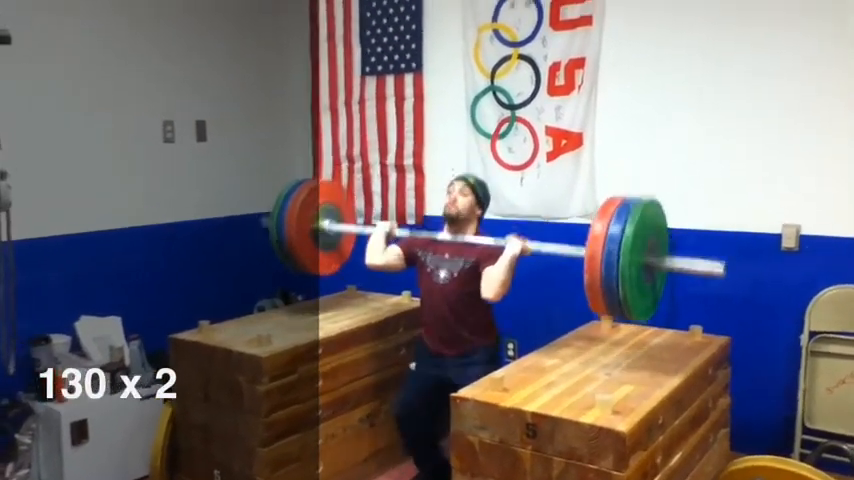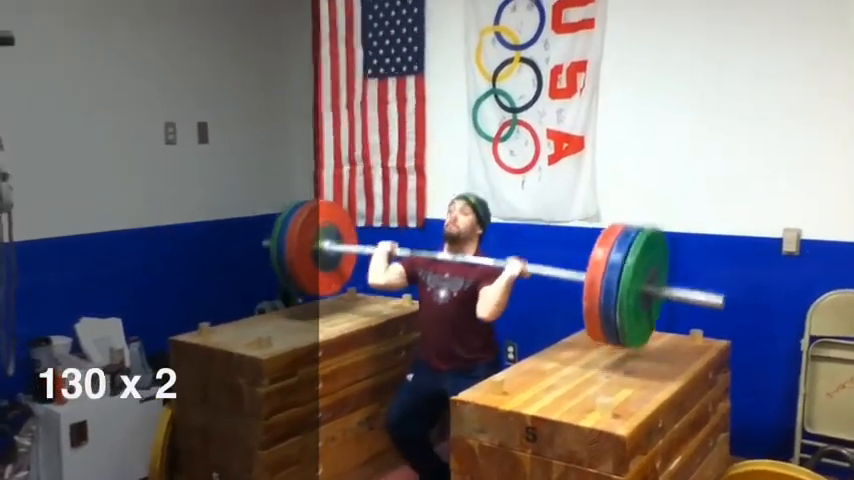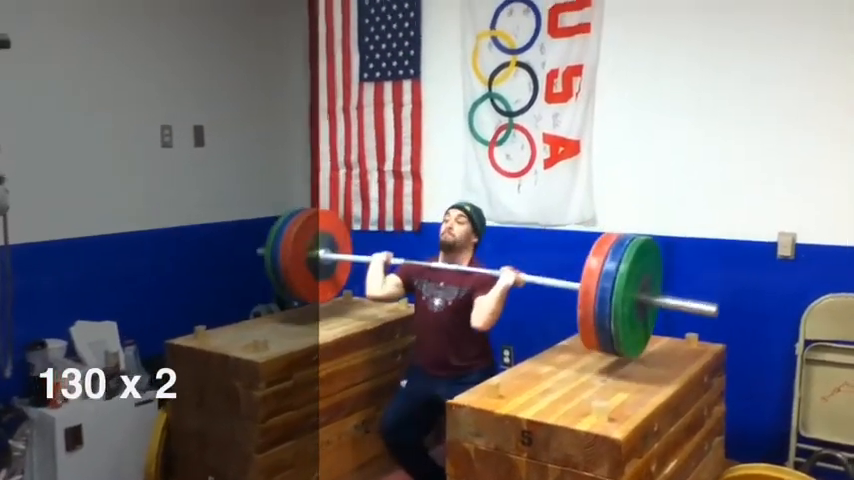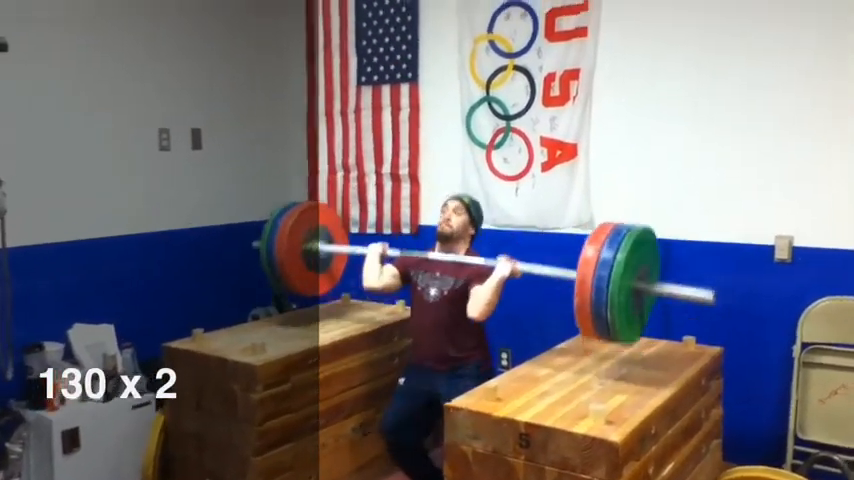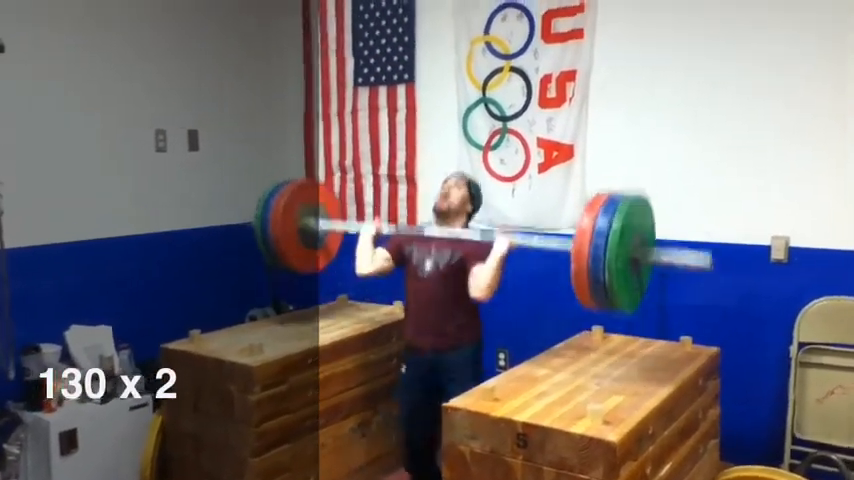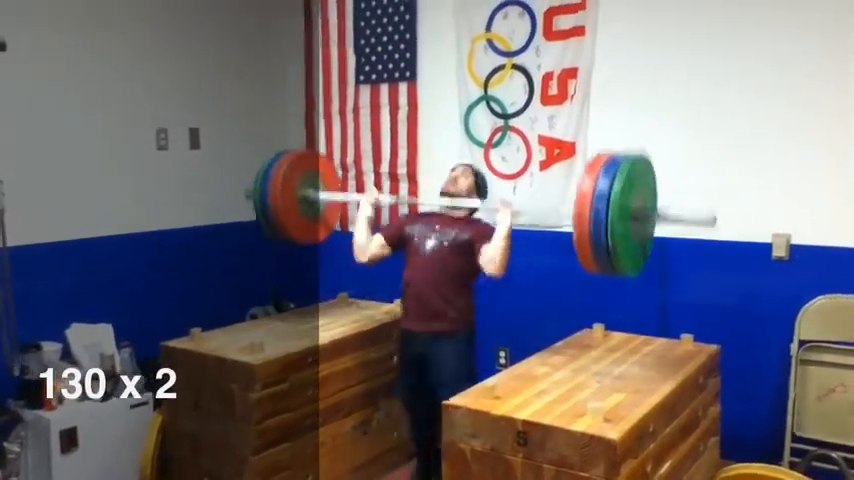
dt=0.1s
person 1, frame 1
left shoulder: (488, 251)
right shoulder: (421, 244)
left elbow: (491, 293)
right elbow: (375, 262)
left wrist: (512, 254)
right wrist: (382, 233)
left hip: (475, 356)
right hip: (431, 353)
right knee: (408, 417)
person 1, frame 2
left shoulder: (486, 270)
right shoulder: (422, 262)
left elbow: (487, 312)
right elbow: (379, 281)
left wrist: (509, 276)
right wrist: (382, 252)
left hip: (474, 370)
right hip: (430, 367)
right knee: (399, 423)
person 1, frame 3
left shoulder: (481, 279)
right shoulder: (417, 271)
left elbow: (481, 322)
right elbow: (375, 292)
left wrist: (503, 285)
right wrist: (378, 263)
left hip: (468, 377)
right hip: (424, 373)
right knee: (393, 429)
person 1, frame 4
left shoulder: (477, 270)
right shoulder: (414, 263)
left elbow: (477, 313)
right elbow: (373, 284)
left wrist: (500, 275)
right wrist: (375, 254)
left hip: (466, 372)
right hip: (422, 368)
right knee: (395, 429)
person 1, frame 5
left shoulder: (473, 247)
right shoulder: (411, 241)
left elbow: (481, 291)
right elbow: (365, 268)
left wrist: (499, 251)
right wrist: (368, 234)
left hip: (458, 353)
right hip: (417, 350)
right knee: (414, 427)
person 1, frame 6
left shoulder: (477, 230)
right shoulder: (413, 222)
left elbow: (494, 268)
right elbow: (363, 253)
left wrist: (504, 224)
right wrist: (366, 209)
left hip: (451, 340)
right hip: (412, 337)
right knee: (419, 415)
